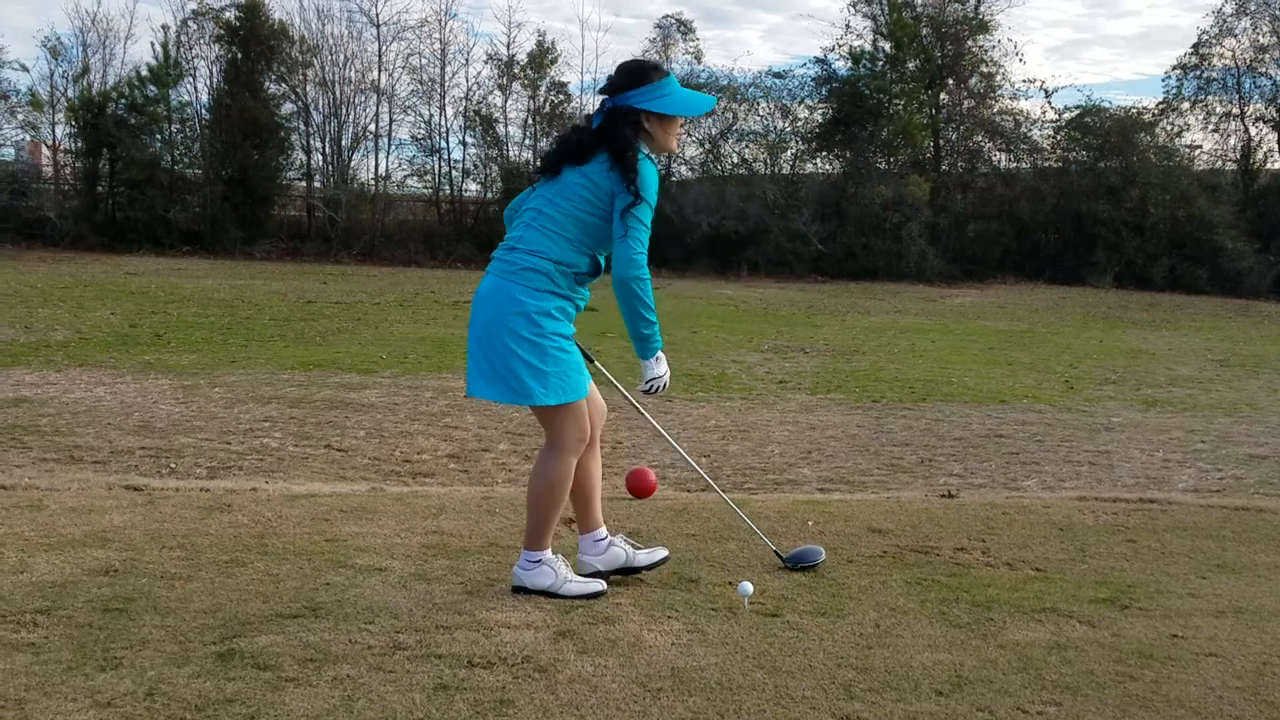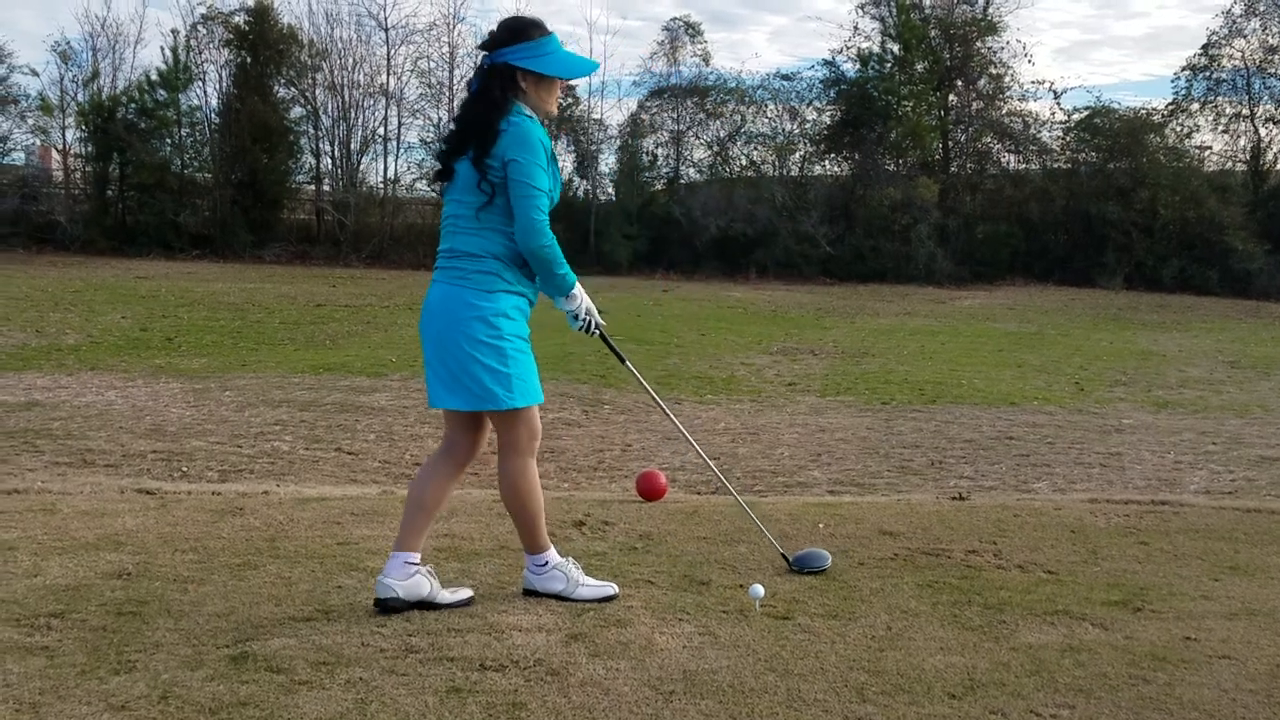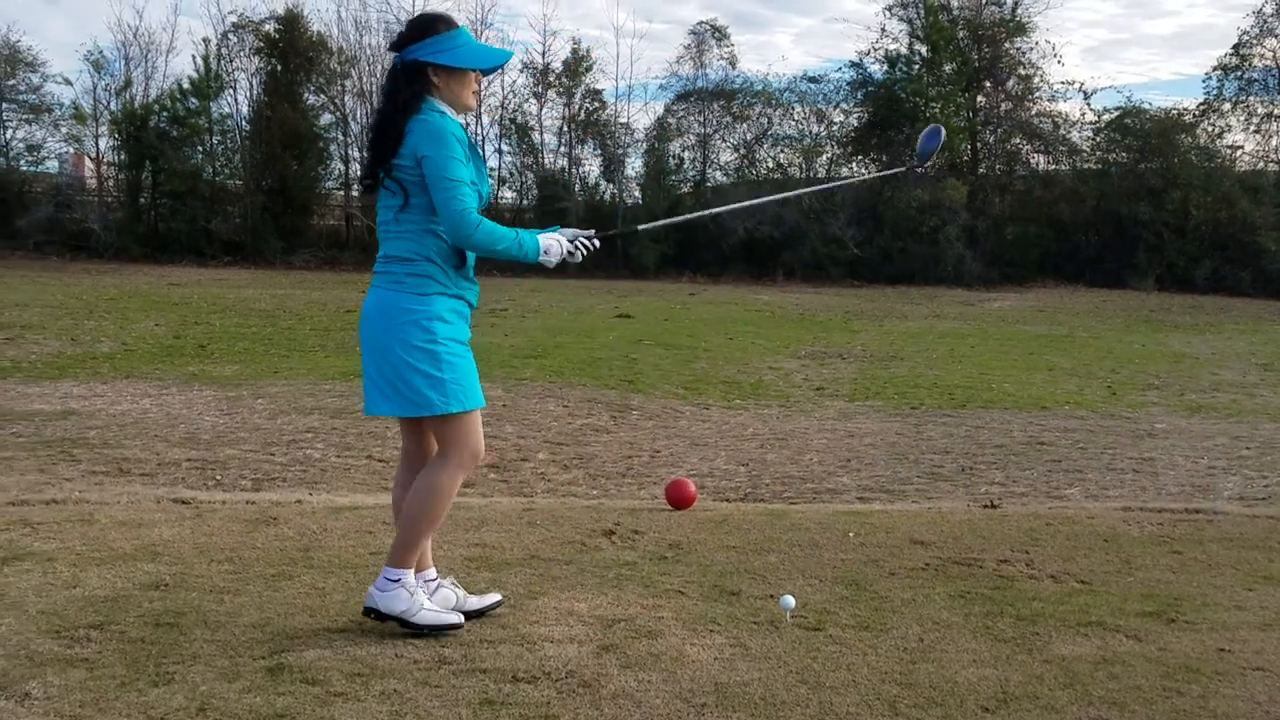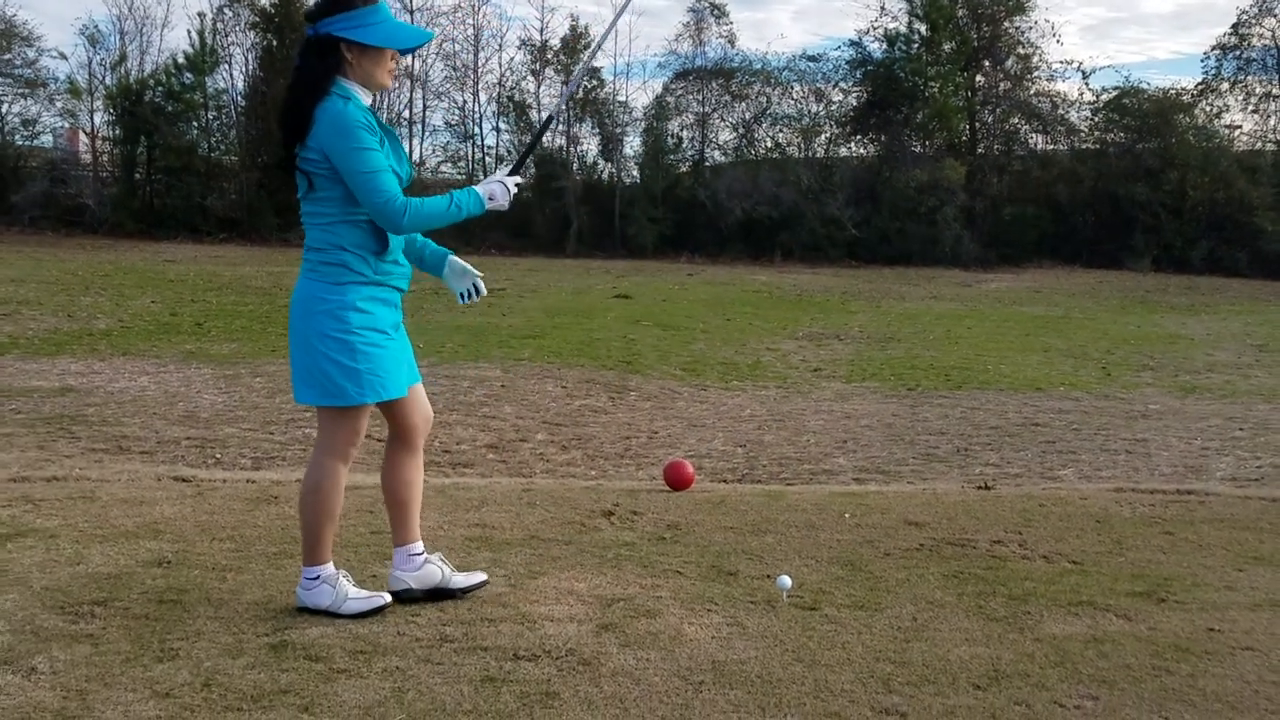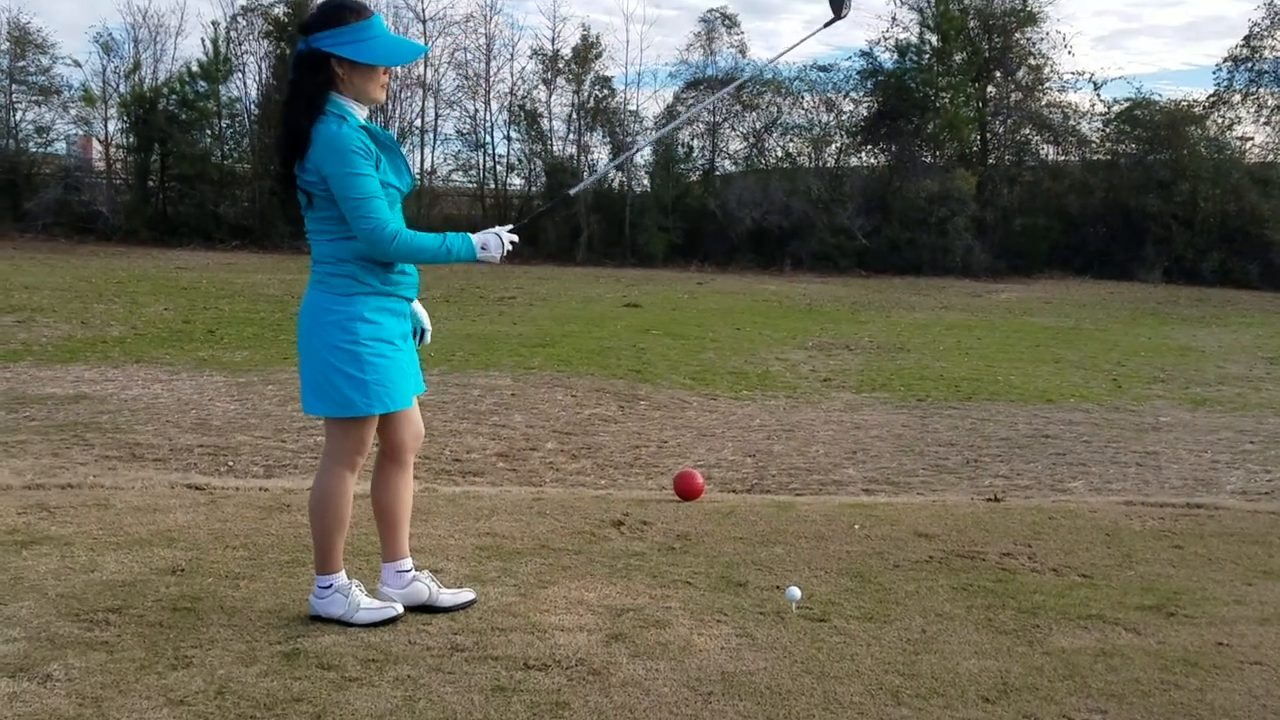
dt=0.5s
person 1, frame 1
left shoulder: (585, 156)
right shoulder: (636, 168)
left elbow: (515, 214)
right elbow: (629, 267)
right wrist: (651, 351)
left hip: (509, 297)
right hip: (531, 308)
left knee: (590, 420)
right knee: (570, 435)
left ankle: (596, 545)
right ankle: (535, 563)
person 1, frame 2
left shoulder: (479, 136)
right shoulder: (523, 133)
right elbow: (531, 233)
left wrist: (559, 292)
right wrist: (570, 290)
left hip: (453, 300)
right hip: (486, 306)
left knee: (460, 443)
right knee: (520, 437)
left ankle: (401, 572)
right ankle: (543, 566)
person 1, frame 3
left shoulder: (410, 134)
right shoulder: (435, 129)
right elbow: (464, 228)
left wrist: (546, 238)
right wrist: (539, 244)
left hip: (405, 309)
right hip: (422, 313)
left knee: (422, 452)
right knee: (462, 450)
left ankle: (421, 585)
right ankle: (395, 580)
person 1, frame 4
left shoulder: (345, 114)
right shoulder: (341, 117)
right elbow: (394, 212)
left wrist: (443, 262)
right wrist: (479, 198)
left hip: (368, 301)
right hip: (344, 302)
left knee: (414, 425)
right knee: (339, 445)
left ankle: (411, 563)
right ankle: (317, 580)
person 1, frame 5
left shoulder: (352, 129)
right shoulder: (338, 136)
right elbow: (380, 236)
left wrist: (406, 297)
right wrist: (471, 245)
left hip: (379, 312)
right hip: (353, 315)
left knee: (404, 442)
right knee: (347, 454)
left ankle: (400, 578)
right ankle: (330, 590)
